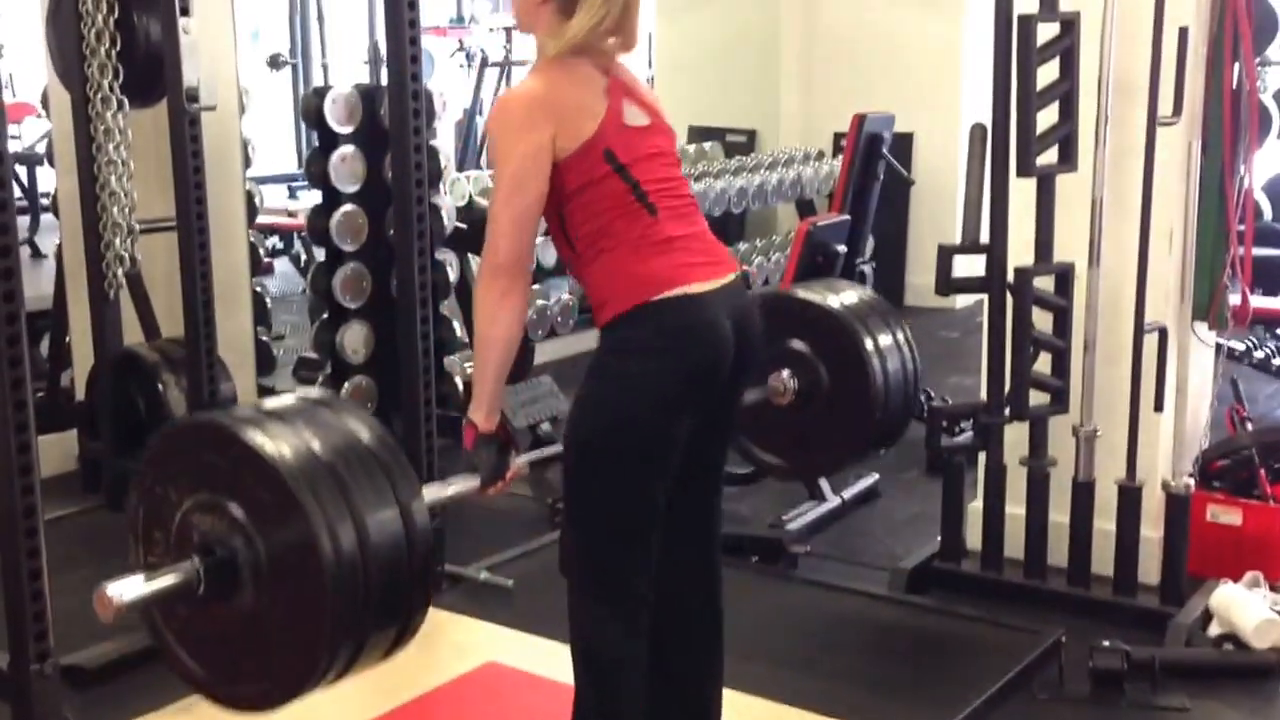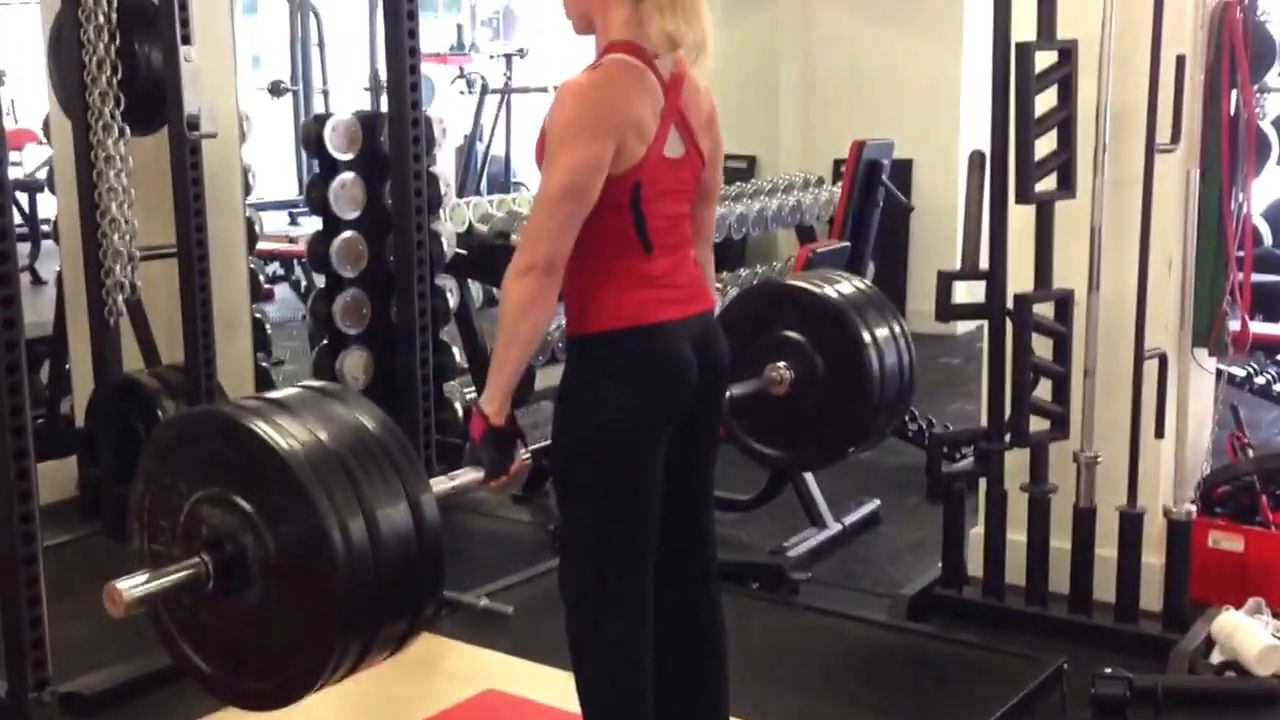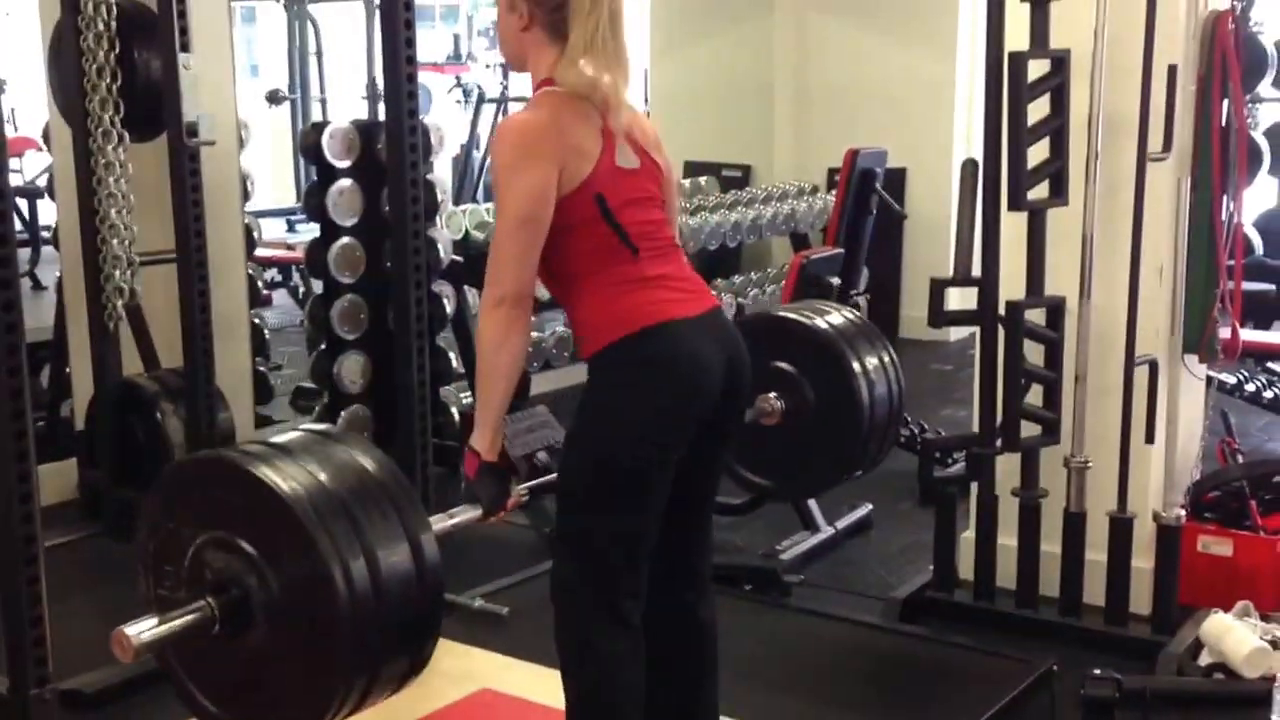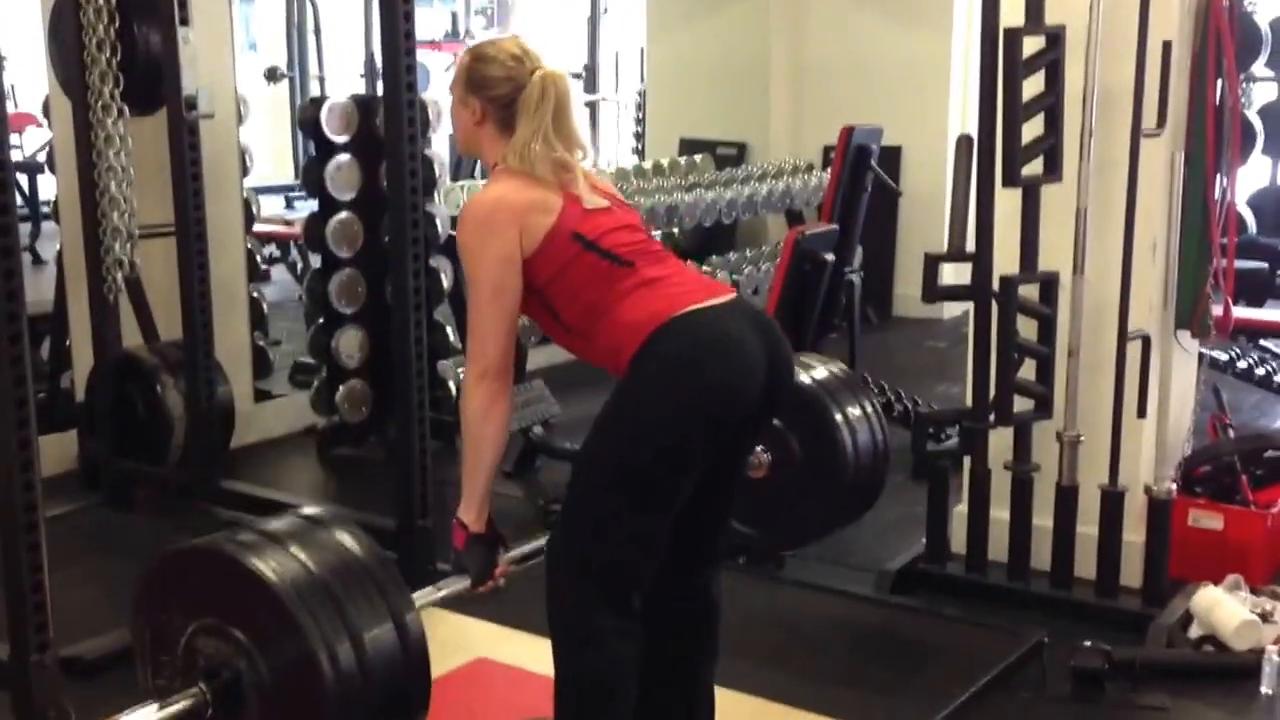
dt=0.5s
person 1, frame 1
left shoulder: (532, 101)
right shoulder: (630, 84)
left elbow: (505, 272)
left wrist: (484, 420)
left hip: (655, 332)
right hip: (729, 313)
left knee: (606, 567)
right knee: (686, 548)
person 1, frame 2
left shoulder: (595, 93)
right shoulder: (693, 91)
left elbow: (540, 264)
left wrist: (494, 408)
left hip: (622, 362)
right hip: (695, 346)
left knee: (607, 589)
right knee: (685, 569)
person 1, frame 3
left shoulder: (530, 133)
right shoulder: (628, 117)
left elbow: (508, 302)
left wrist: (485, 445)
left hip: (647, 367)
right hip: (716, 347)
left knee: (595, 597)
right knee: (678, 579)
person 1, frame 4
left shoulder: (491, 209)
right shoulder: (582, 180)
left elbow: (490, 377)
left wrist: (473, 519)
left hip: (689, 363)
right hip: (753, 342)
left knee: (589, 580)
right knee: (681, 562)
